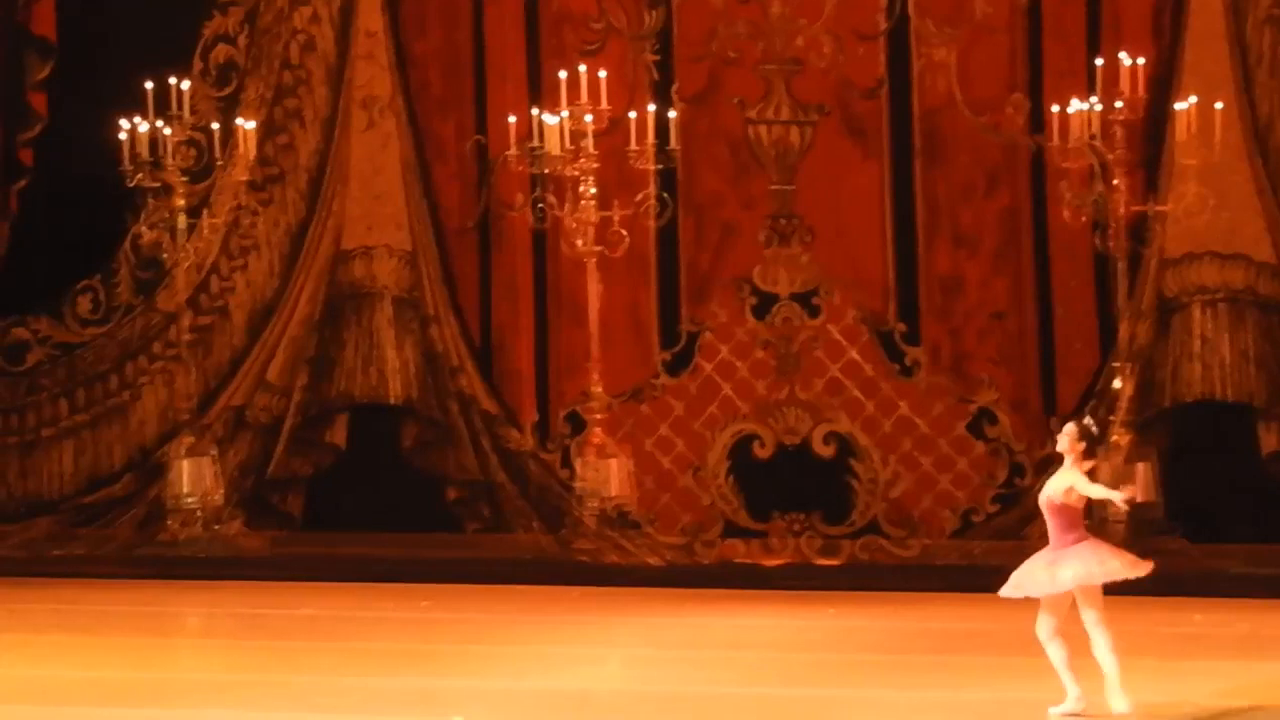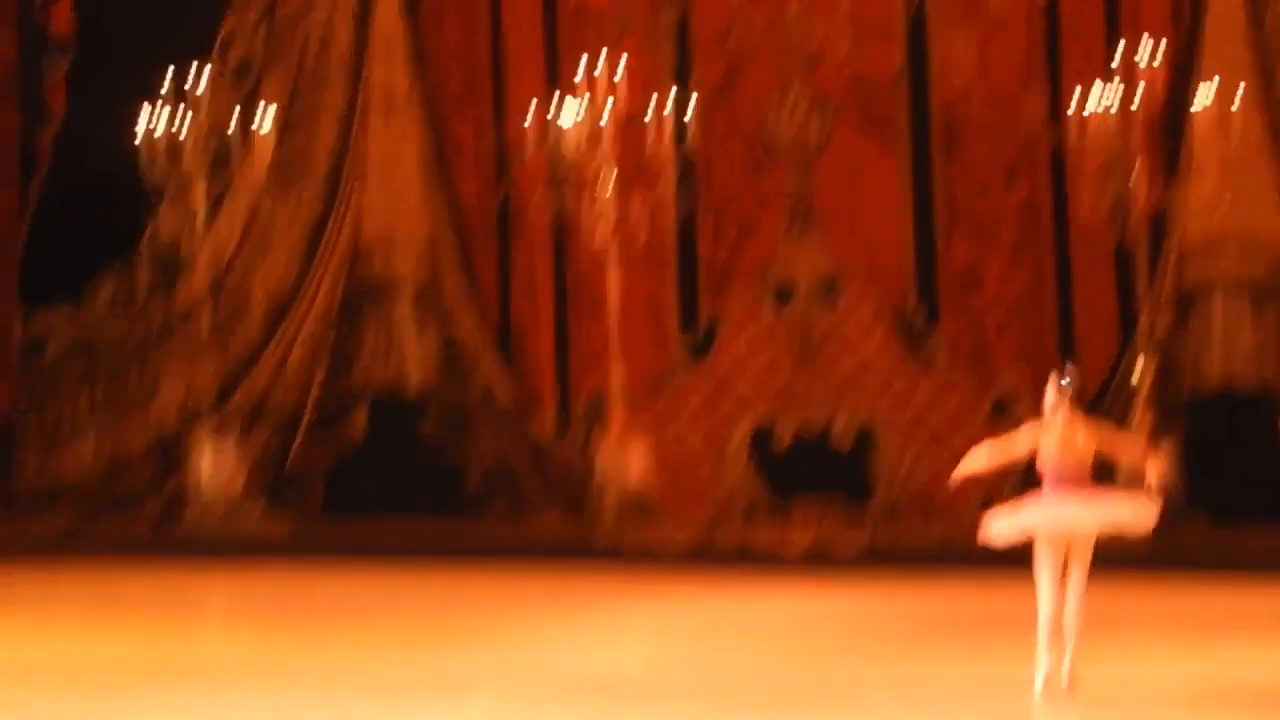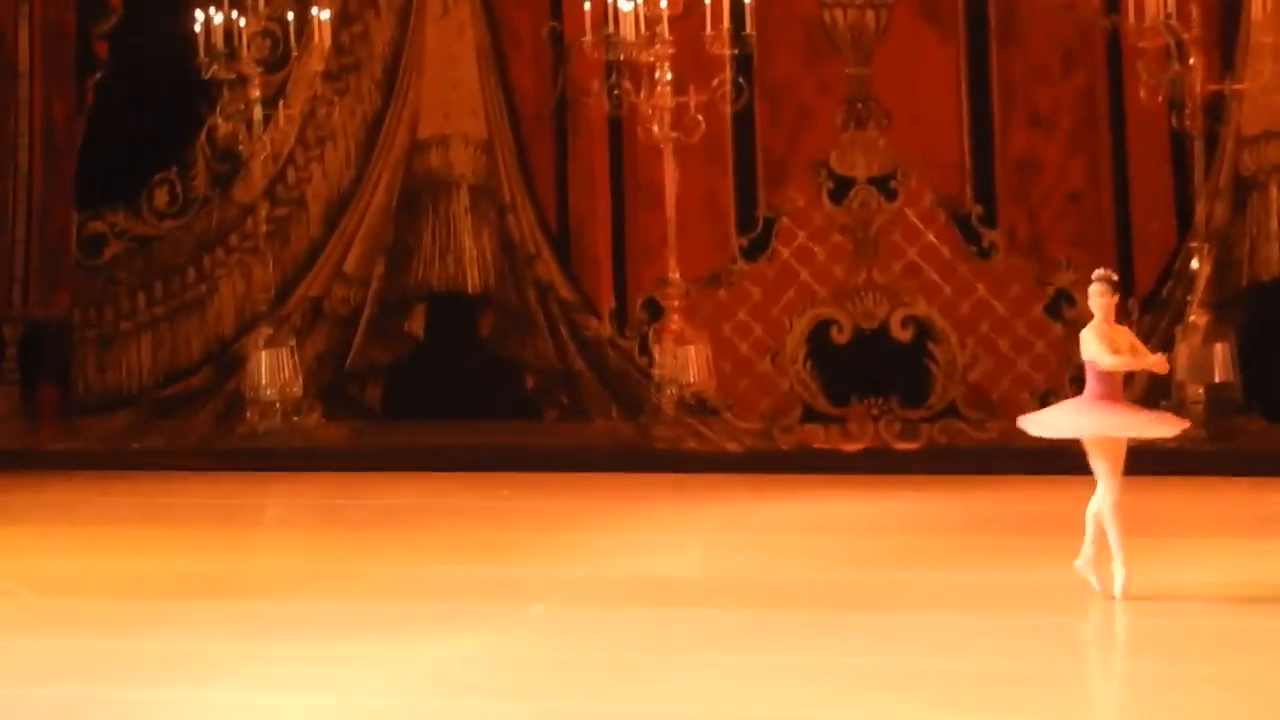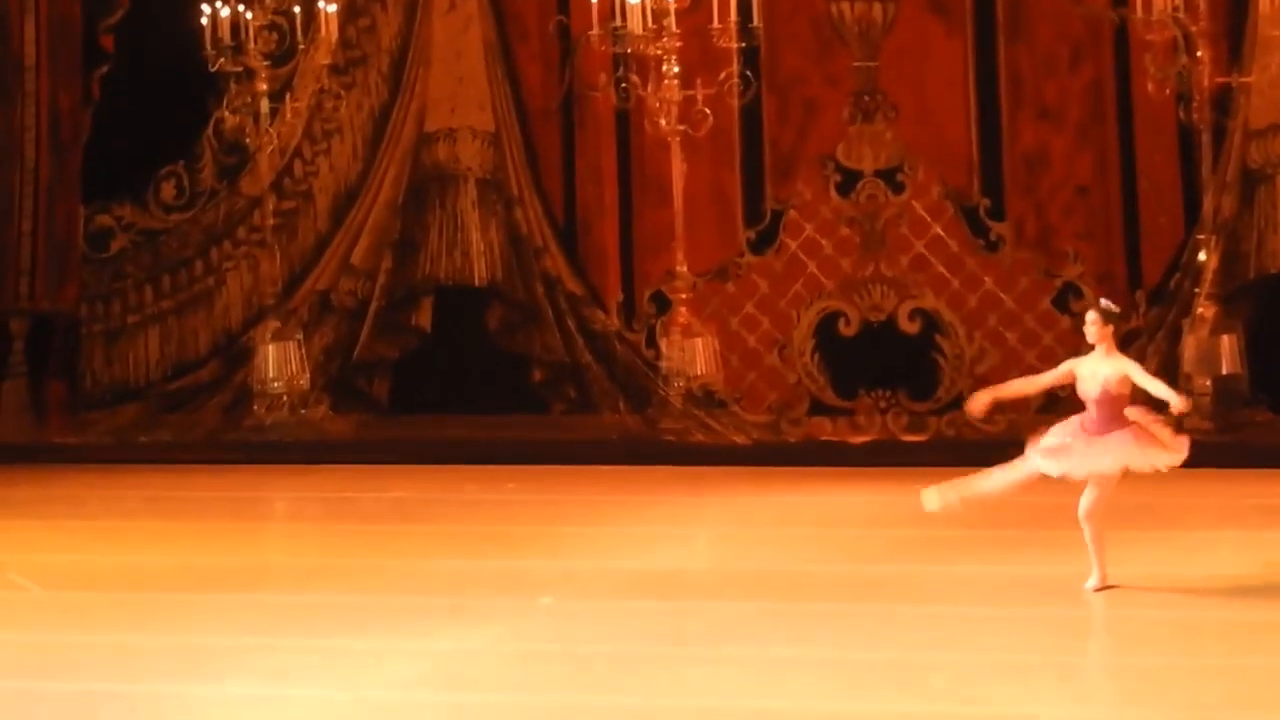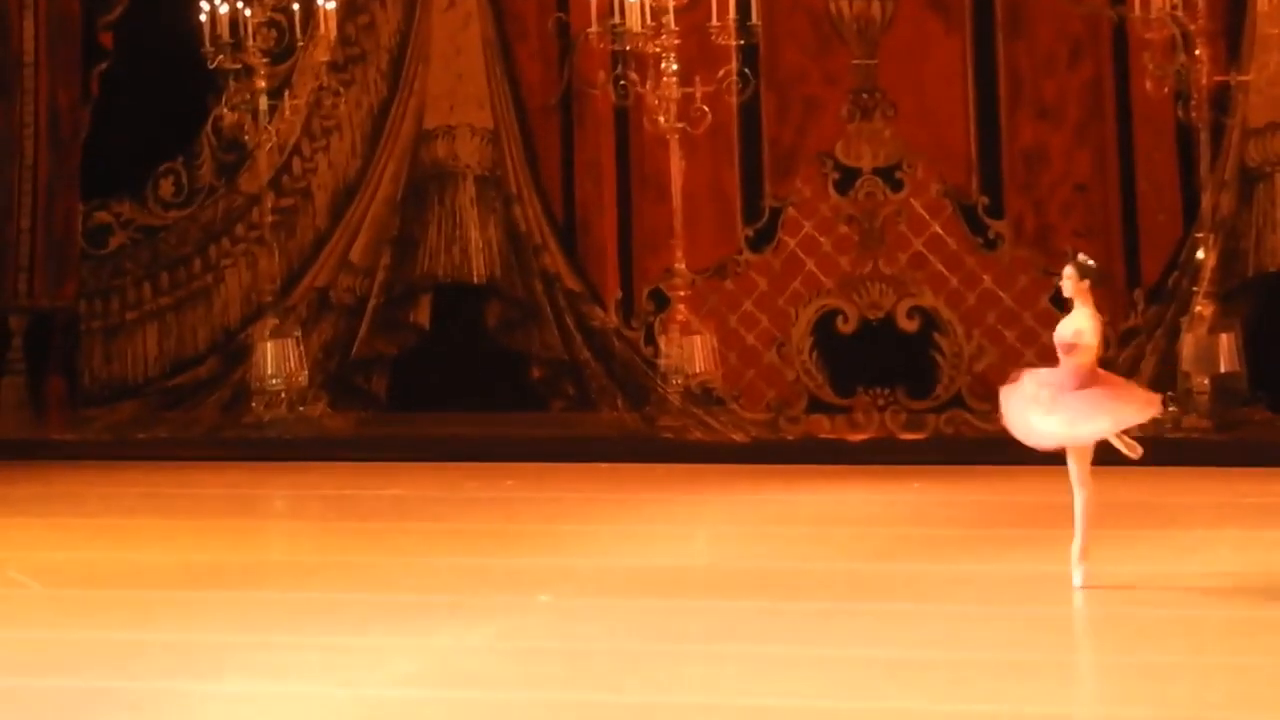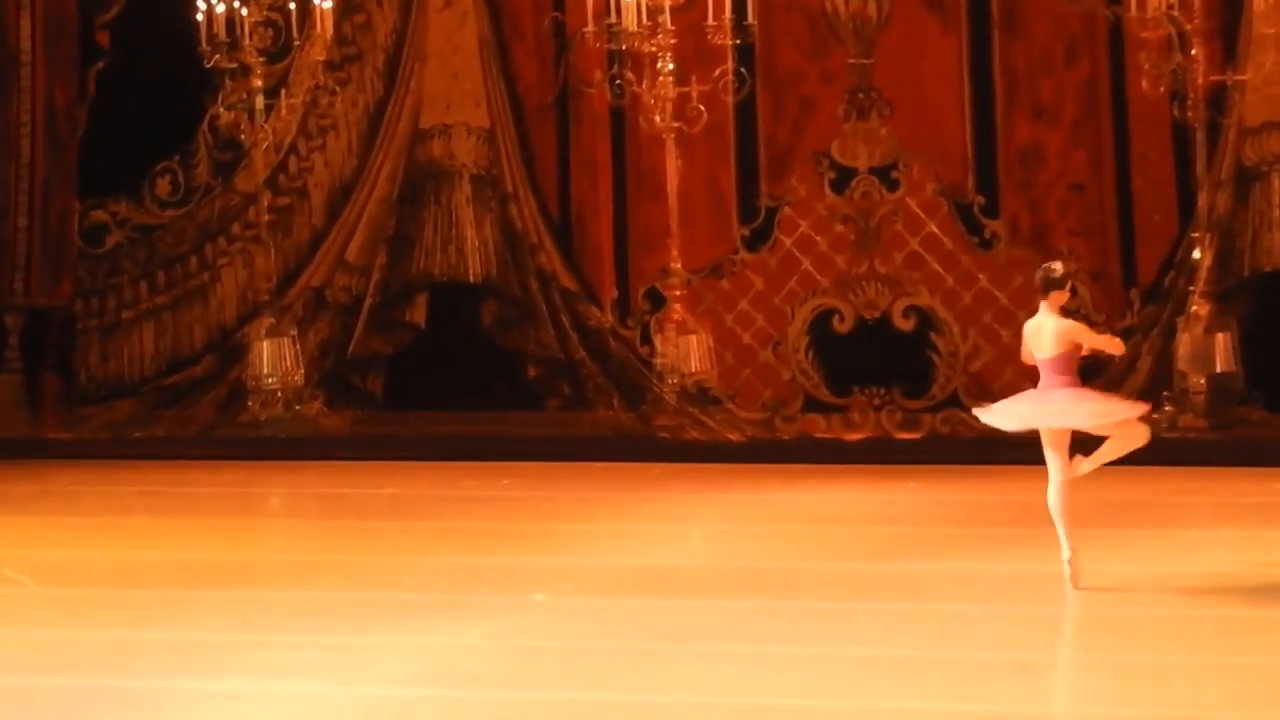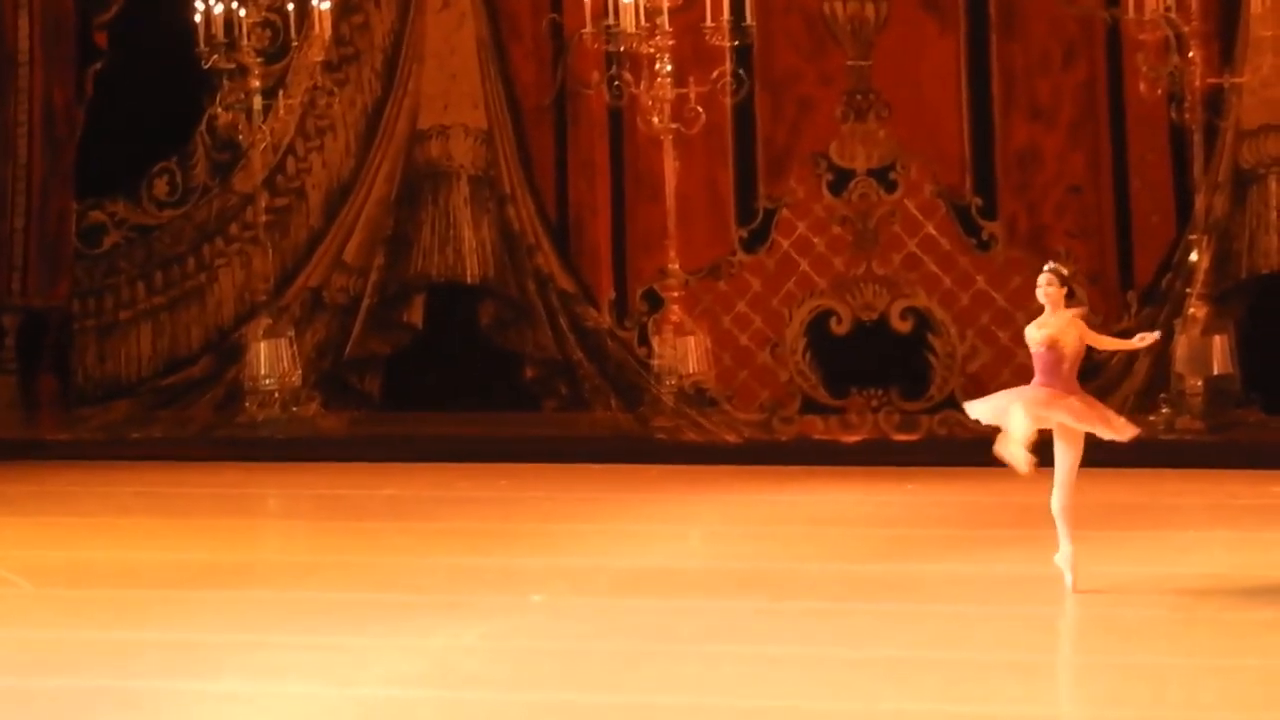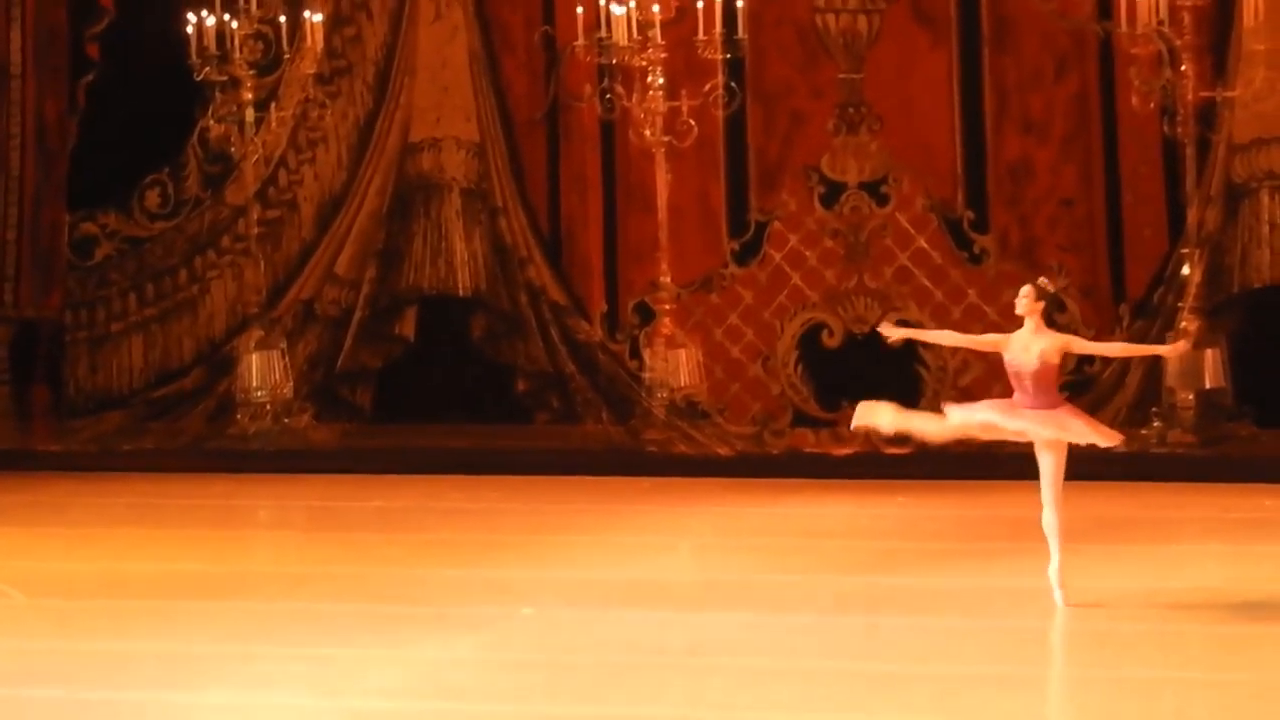
dt=0.3s
person 1, frame 1
left shoulder: (1076, 479)
right shoulder: (1064, 472)
left elbow: (1096, 489)
left wrist: (1116, 495)
left hip: (1079, 556)
right hip: (1060, 558)
left knee: (1095, 624)
right knee: (1046, 629)
left ankle: (1115, 688)
right ankle: (1075, 694)
person 1, frame 2
left shoulder: (1038, 431)
right shoulder: (1093, 432)
left elbow: (997, 450)
right elbow: (1129, 449)
left wrist: (969, 466)
right wrist: (1152, 465)
left hip: (1053, 511)
right hip: (1083, 509)
left knee: (1049, 591)
right knee: (1076, 586)
left ankle: (1044, 663)
right ankle: (1069, 659)
person 1, frame 3
left shoulder: (1124, 334)
right shoulder: (1089, 333)
left elbow: (1163, 364)
right elbow: (1110, 361)
left wrist: (1156, 363)
right wrist: (1143, 362)
left hip: (1114, 415)
right hip: (1091, 414)
left knee: (1107, 491)
right knee: (1110, 491)
left ankle: (1087, 556)
right ankle: (1120, 565)
person 1, frame 4
left shoulder: (1126, 366)
right shoulder: (1078, 365)
left elbow: (1154, 384)
right elbow: (1033, 384)
left wrist: (1176, 400)
right wrist: (992, 393)
left hip: (1117, 444)
right hip: (1085, 437)
left knee: (1088, 511)
right knee: (1025, 469)
left ankle: (1100, 573)
right ankle: (953, 492)
person 1, frame 5
left shoulder: (1088, 320)
right shoulder: (1073, 316)
left elbow: (1089, 356)
left wrist: (1070, 364)
left hip: (1079, 399)
right hip: (1083, 390)
left knee: (1080, 480)
left ankle: (1079, 554)
right ankle: (1119, 440)
person 1, frame 6
left shoulder: (1030, 326)
right shoulder: (1070, 327)
right elbow: (1118, 349)
right wrist: (1104, 340)
left hip: (1046, 402)
right hip: (1070, 401)
left knee: (1057, 479)
right knee: (1138, 433)
left ankle: (1066, 548)
right ankle: (1085, 465)
person 1, frame 7
left shoulder: (1077, 325)
right shoulder: (1037, 327)
left elbow: (1100, 342)
right elbow: (1037, 339)
left wrist: (1138, 342)
right wrist: (1057, 321)
left hip: (1072, 405)
right hip: (1042, 399)
left knee: (1064, 484)
left ankle: (1066, 550)
person 1, frame 8
left shoulder: (1058, 341)
right shoulder: (1004, 341)
left elbow: (1107, 347)
right elbow: (960, 339)
left wrist: (1158, 349)
right wrist: (907, 332)
left hip: (1052, 418)
right hip: (1016, 414)
left knee: (1051, 499)
right knee: (953, 426)
left ankle: (1056, 568)
right ankle: (893, 417)
